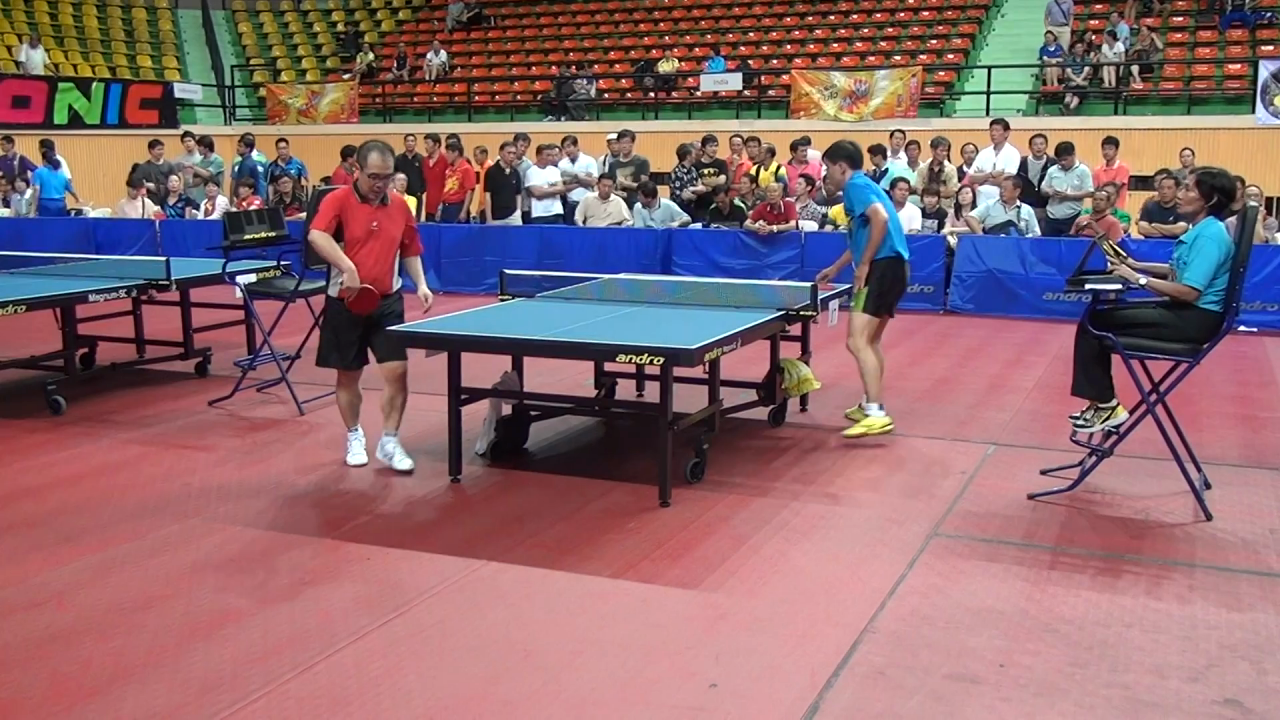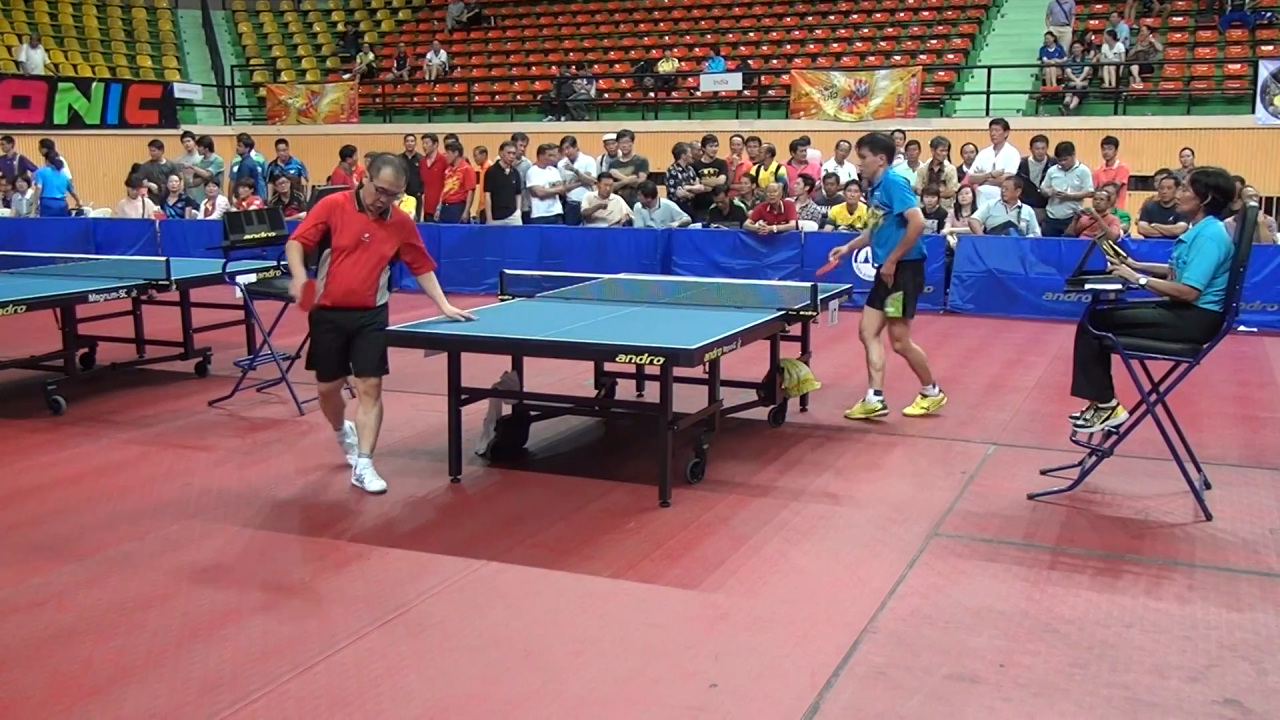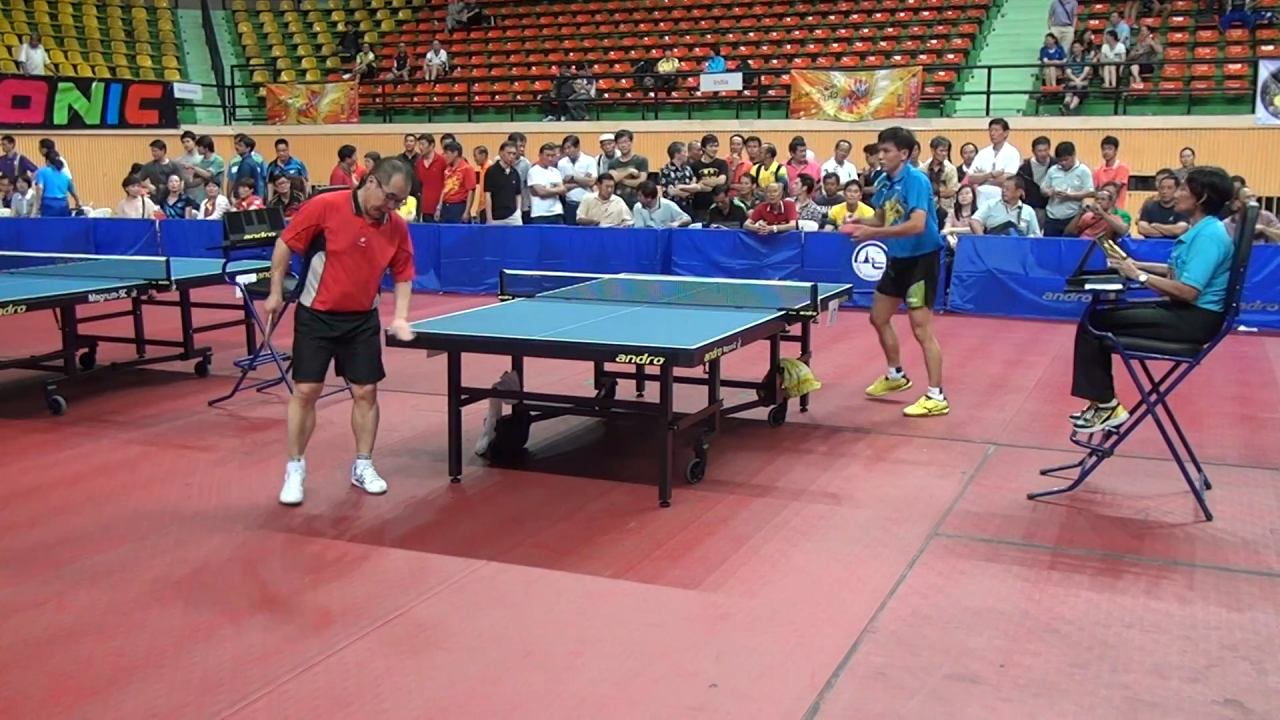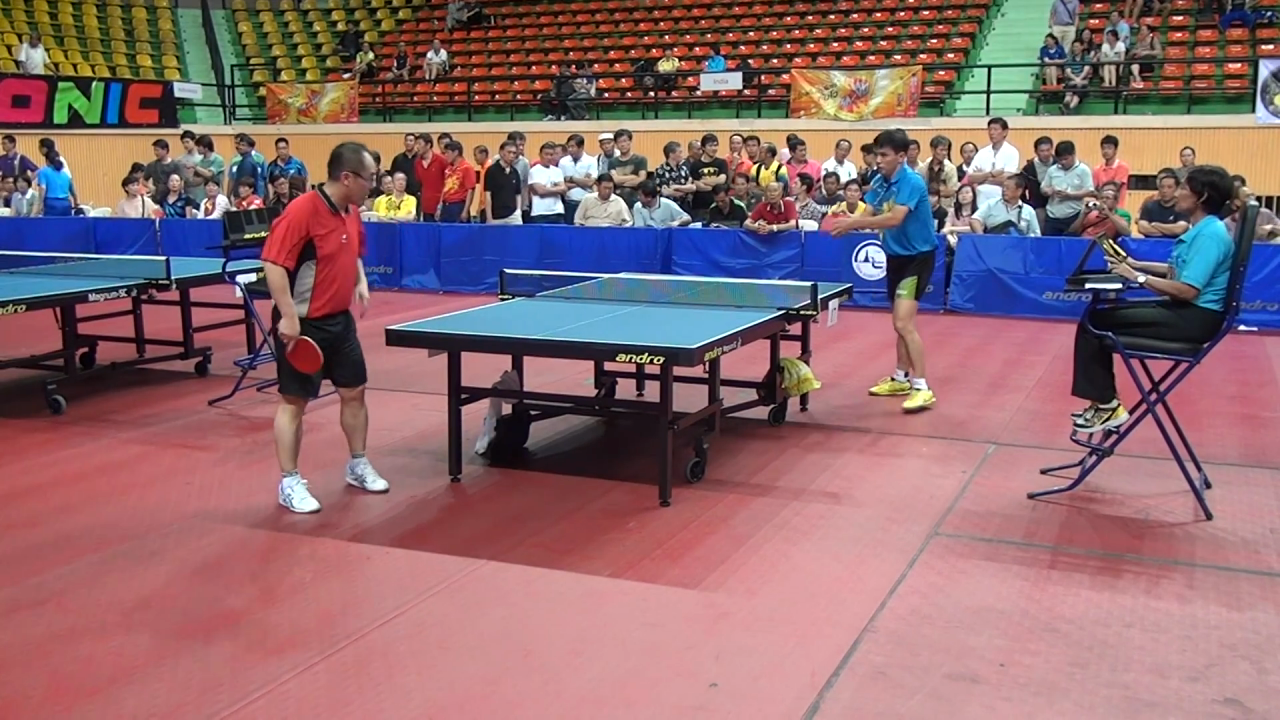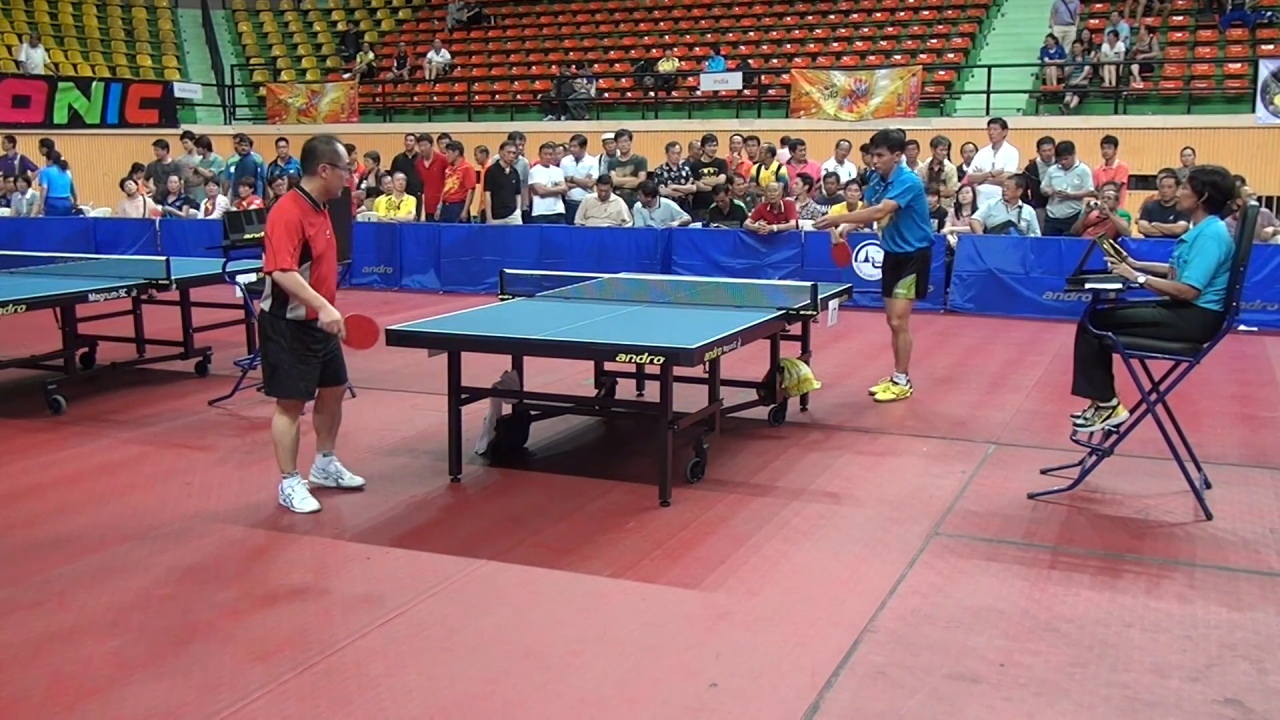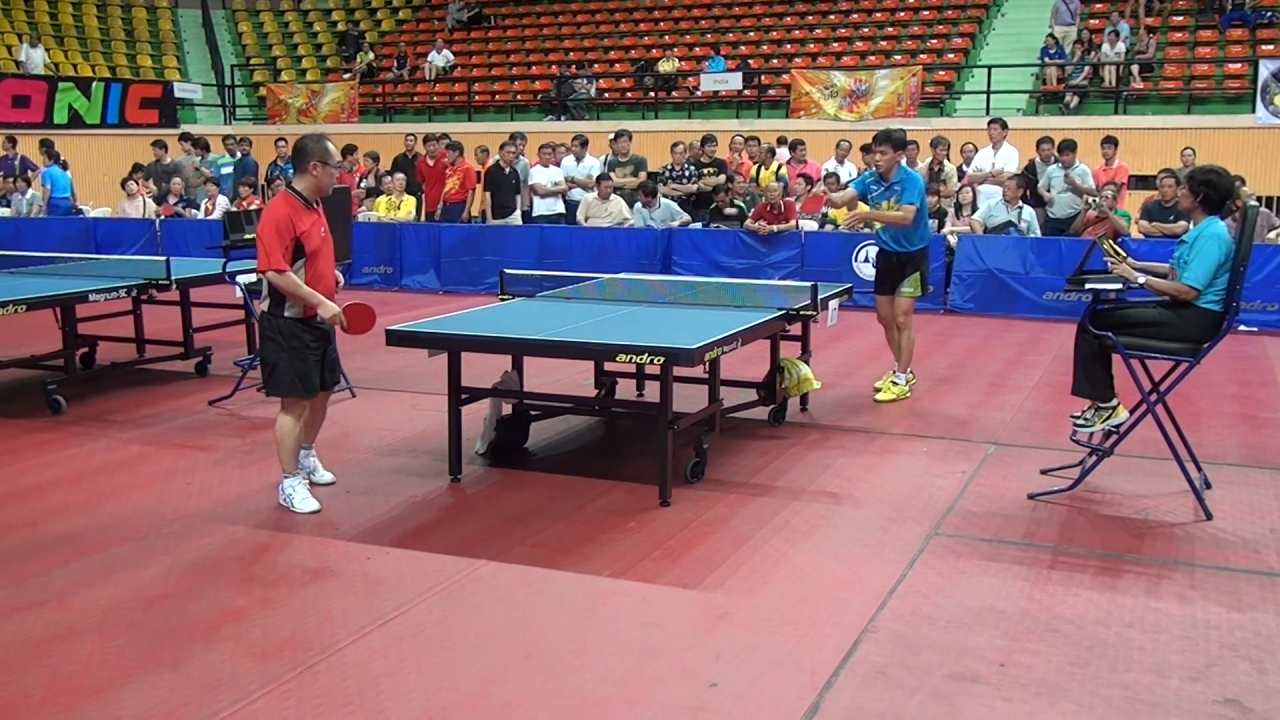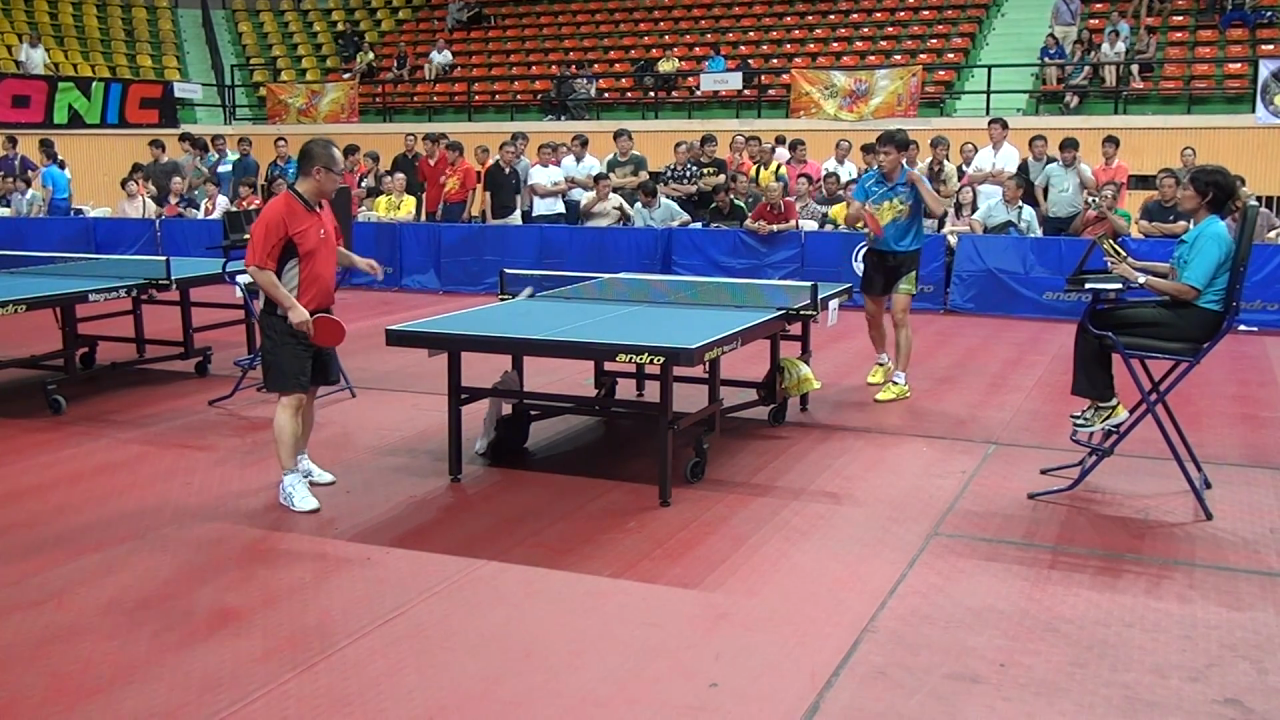
dt=0.3s
person 1, frame 1
left shoulder: (399, 206)
right shoulder: (337, 201)
left elbow: (410, 250)
right elbow: (316, 236)
left wrist: (420, 284)
right wrist: (347, 267)
left hip: (388, 301)
right hip: (345, 302)
left knee: (396, 372)
right knee: (348, 375)
left ankle: (390, 442)
right ankle: (355, 436)
person 1, frame 2
left shoulder: (402, 222)
right shoulder: (333, 206)
left elbow: (421, 267)
right elbow: (297, 242)
left wrist: (444, 305)
right wrist: (299, 274)
left hip: (370, 314)
right hip: (328, 311)
left knee: (370, 387)
right knee: (327, 386)
left ankle: (363, 464)
right ankle: (345, 430)
person 1, frame 3
left shoulder: (397, 227)
right shoulder: (324, 207)
left elbow: (403, 275)
right elbow: (285, 245)
left wrist: (400, 317)
right wrist: (276, 291)
left hip: (362, 319)
right hip: (316, 315)
left knee: (366, 392)
right knee: (306, 391)
left ankle: (362, 466)
right ankle: (294, 468)
person 1, frame 4
left shoulder: (352, 212)
right shoulder: (301, 212)
right elbow: (273, 265)
left wrist: (361, 281)
right wrist: (287, 316)
left hip: (339, 320)
right hip: (302, 325)
left knee: (353, 392)
right knee: (294, 401)
left ankle: (358, 465)
right ankle: (289, 483)
person 1, frame 5
left shoulder: (320, 206)
right shoulder: (288, 212)
right elbow: (282, 273)
left wrist: (326, 308)
right wrist: (323, 308)
left hip: (320, 320)
right hip: (290, 324)
left knee: (334, 389)
right knee: (290, 404)
left ankle: (325, 465)
right ankle: (290, 483)
person 1, frame 6
left shoulder: (315, 205)
right shoulder: (280, 211)
right elbow: (275, 272)
left wrist: (332, 274)
right wrist: (320, 303)
left hip: (319, 320)
right hip: (289, 323)
left knee: (320, 395)
right knee: (295, 403)
left ankle: (305, 458)
right ankle: (291, 483)
person 1, frame 7
left shoulder: (323, 207)
right shoulder: (277, 211)
right elbow: (257, 268)
left wrist: (357, 261)
right wrist: (292, 307)
left hip: (320, 318)
right hip: (288, 321)
left knee: (309, 394)
right knee: (291, 399)
left ankle: (300, 461)
right ankle: (290, 481)
person 2, frame 1
left shoulder: (855, 186)
right shoulder: (867, 186)
left elbow: (881, 219)
left wrist: (863, 265)
right wrist: (835, 268)
left hip: (882, 266)
right hip: (896, 266)
left knee: (857, 341)
right knee: (871, 340)
left ankle: (876, 414)
right ankle: (870, 406)
person 2, frame 2
left shoulder: (895, 184)
right shoulder: (876, 187)
left elbow: (918, 224)
left wrist: (892, 262)
right wrist: (850, 247)
left hip: (905, 269)
right hip: (888, 271)
left knee: (899, 341)
right knee: (868, 332)
left ankle: (932, 393)
right ankle: (874, 400)
person 2, frame 3
left shoulder: (916, 180)
right shoulder: (884, 182)
left elbow: (917, 225)
right elbow: (881, 219)
left wrist: (872, 233)
right wrist: (860, 223)
left hip: (921, 260)
right hip: (897, 260)
left knee: (921, 331)
right knee: (878, 318)
left ankle: (936, 398)
right ankle: (895, 375)
person 2, frame 4
left shoulder: (912, 182)
right shoulder: (879, 182)
left elbow: (894, 219)
right elbow: (869, 215)
left wrist: (851, 223)
right wrist: (847, 220)
left hip: (917, 258)
right hip: (896, 257)
left knee: (903, 324)
right knee: (902, 324)
left ankle: (922, 389)
right ankle: (901, 378)
person 2, frame 5
left shoulder: (908, 181)
right shoulder: (878, 180)
left elbow: (880, 212)
right elbow: (867, 211)
left wrist: (838, 218)
right wrist: (845, 229)
left hip: (913, 256)
right hip: (893, 254)
left knee: (898, 321)
right knee: (894, 321)
left ankle: (902, 382)
right ankle: (898, 377)
person 2, frame 6
left shoulder: (912, 180)
right shoulder: (869, 179)
left elbow: (906, 219)
right elbow: (844, 198)
left wrist: (868, 215)
right wrist: (828, 197)
left hip: (912, 256)
right hip: (886, 254)
left knee: (902, 320)
right knee: (885, 317)
left ankle: (901, 382)
right ankle: (903, 369)
person 2, frame 7
left shoulder: (915, 181)
right shoulder: (868, 180)
left elbow: (939, 211)
right elbow: (849, 217)
left wrist: (921, 183)
right wrist: (859, 213)
left hip: (905, 256)
right hip: (876, 254)
left knee: (899, 318)
right knee: (872, 314)
left ankle: (900, 380)
right ankle: (882, 362)
person 3, frame 1
left shoulder: (1210, 236)
right shoulder: (1201, 231)
left elbow: (1189, 291)
left wrist: (1138, 278)
right wrist: (1137, 265)
left hip: (1193, 319)
right hip: (1181, 312)
left knee: (1094, 322)
right knee: (1097, 317)
left ankle: (1106, 405)
right ankle: (1103, 402)
person 3, frame 2
left shoulder: (1210, 235)
right shoulder: (1201, 230)
left elbow: (1189, 291)
left wrist: (1138, 278)
right wrist: (1136, 265)
left hip: (1194, 319)
right hip: (1181, 311)
left knee: (1094, 323)
right knee: (1097, 316)
left ankle: (1105, 405)
right ankle: (1103, 402)
person 3, frame 3
left shoulder: (1209, 235)
right shoulder: (1201, 230)
left elbow: (1188, 290)
left wrist: (1138, 275)
right wrist: (1136, 264)
left hip: (1193, 319)
right hip: (1181, 311)
left knee: (1094, 322)
right knee: (1097, 317)
left ankle: (1106, 404)
right ankle: (1104, 401)
person 3, frame 4
left shoulder: (1210, 234)
right shoulder: (1201, 230)
left elbow: (1187, 290)
left wrist: (1138, 277)
right wrist: (1137, 264)
left hip: (1194, 319)
right hip: (1183, 311)
left knee: (1094, 322)
right knee: (1098, 317)
left ankle: (1107, 405)
right ankle: (1105, 401)
person 3, frame 5
left shoulder: (1211, 235)
right shoulder: (1202, 230)
left elbow: (1188, 290)
left wrist: (1138, 277)
right wrist: (1137, 265)
left hip: (1194, 319)
right hip: (1182, 311)
left knee: (1094, 322)
right knee: (1098, 316)
left ankle: (1107, 404)
right ankle: (1105, 401)
person 3, frame 6
left shoulder: (1212, 236)
right shoulder: (1203, 230)
left elbow: (1188, 291)
left wrist: (1138, 278)
right wrist: (1138, 265)
left hip: (1194, 319)
right hip: (1182, 311)
left knee: (1094, 322)
right knee: (1098, 317)
left ankle: (1107, 404)
right ankle: (1104, 402)
person 3, frame 7
left shoulder: (1212, 235)
right shoulder: (1203, 230)
left elbow: (1188, 290)
left wrist: (1138, 278)
right wrist: (1137, 265)
left hip: (1193, 319)
right hip: (1182, 312)
left knee: (1094, 322)
right knee: (1097, 317)
left ankle: (1106, 404)
right ankle: (1104, 401)
